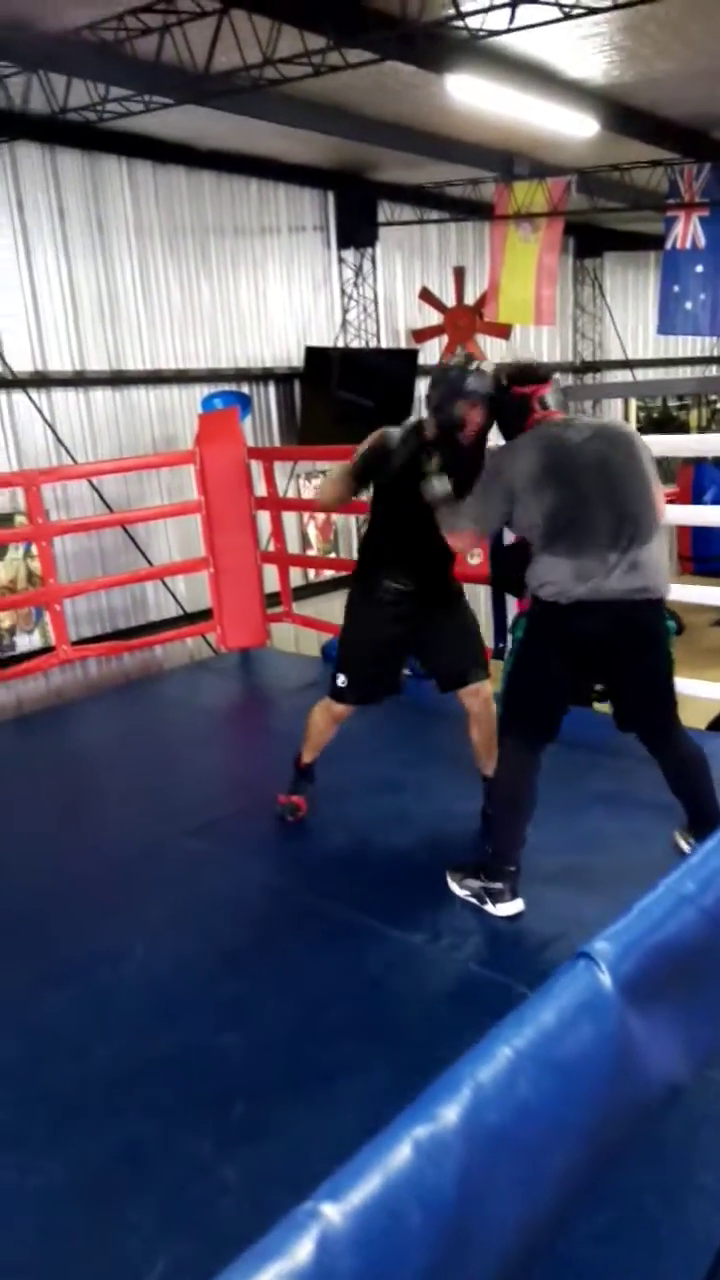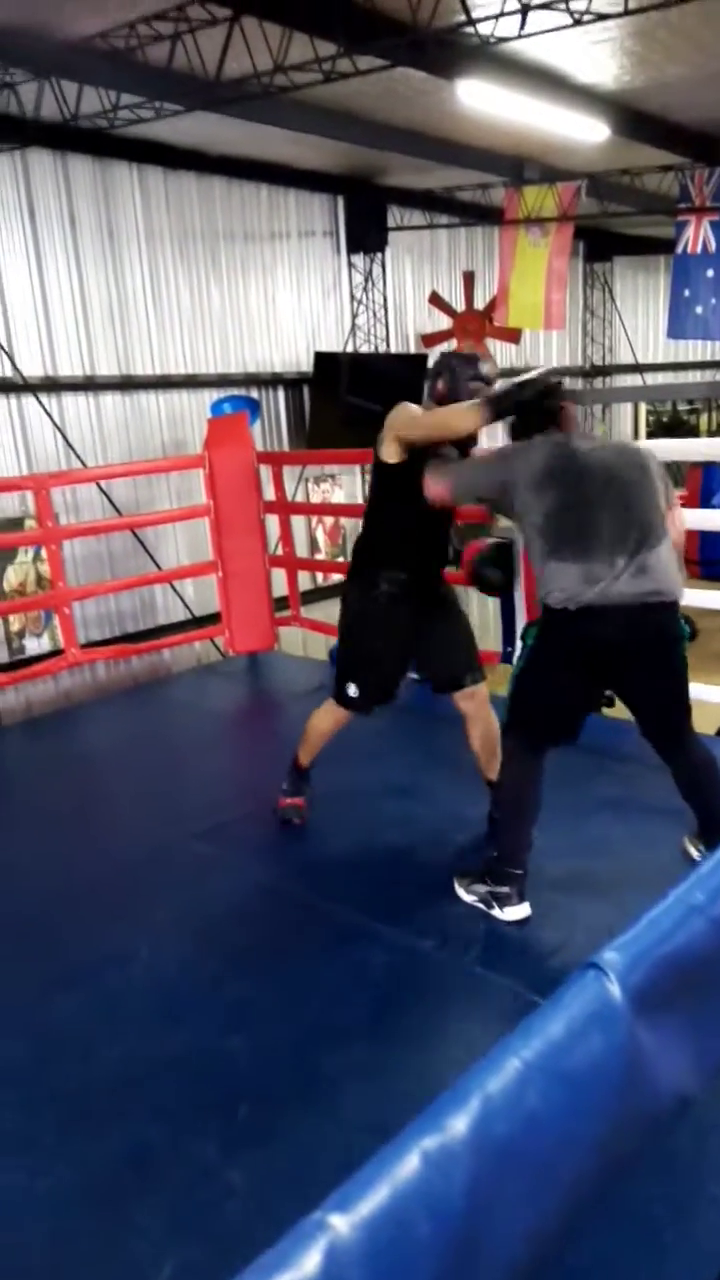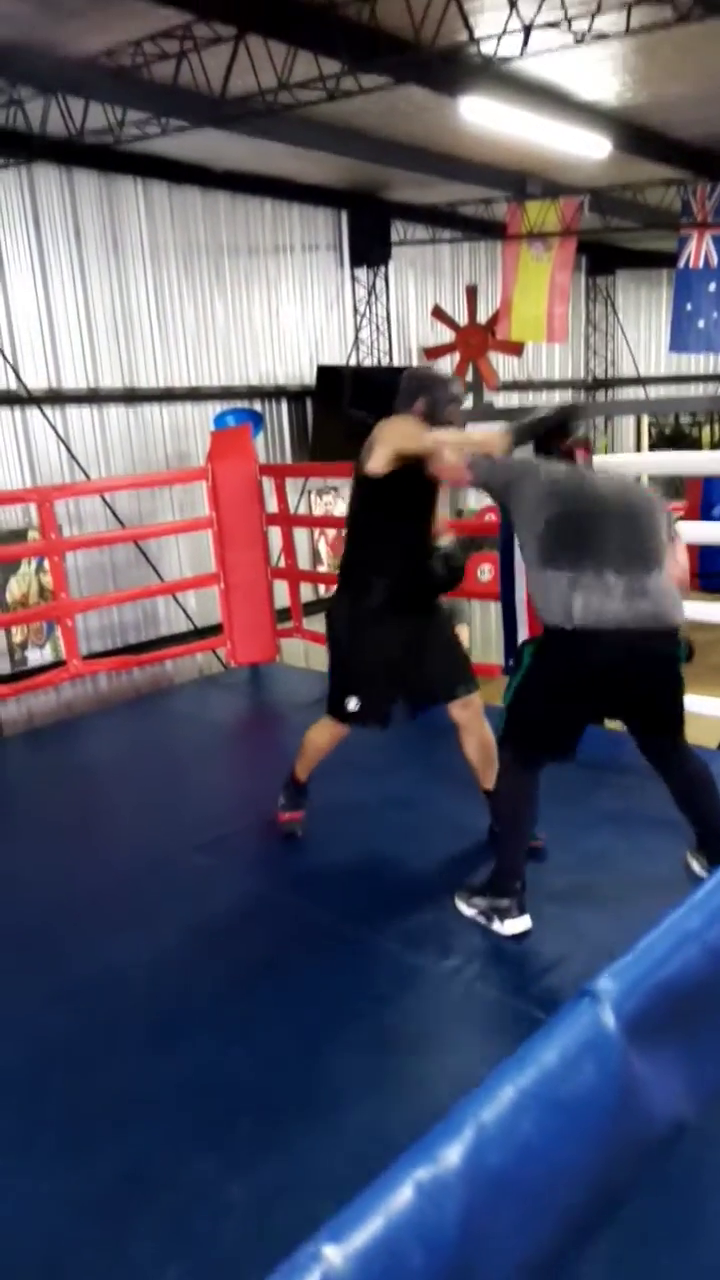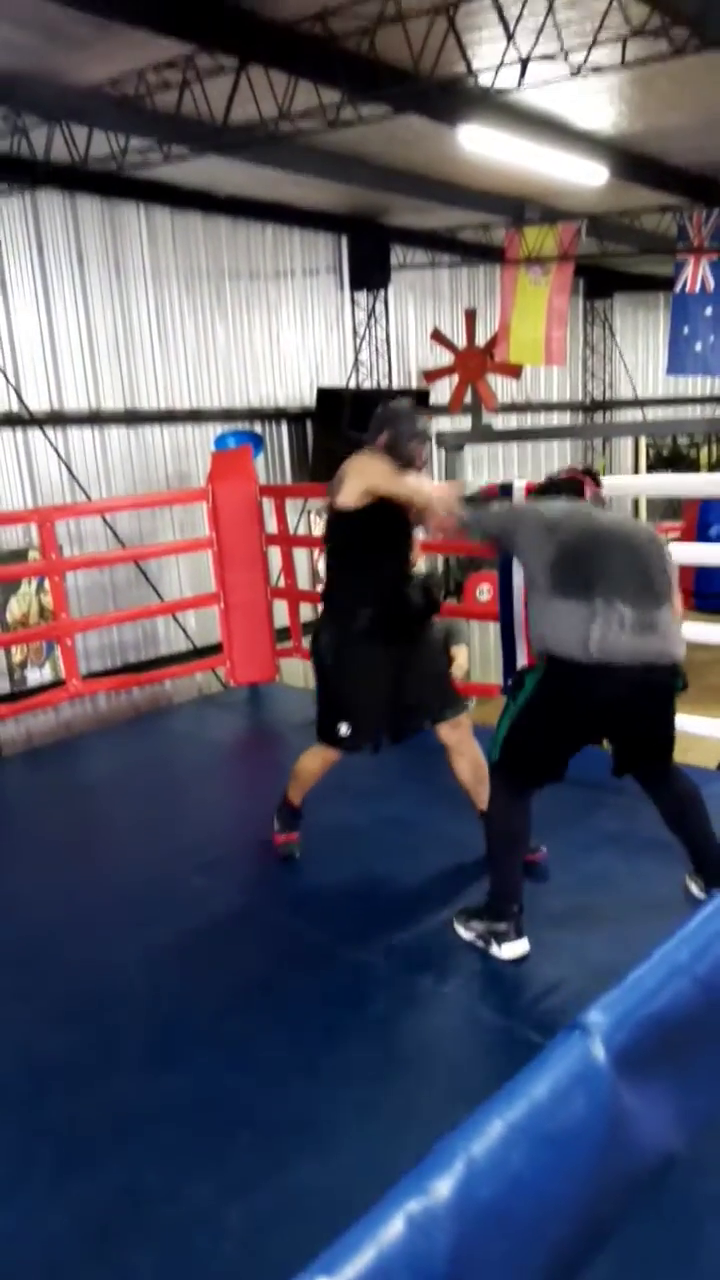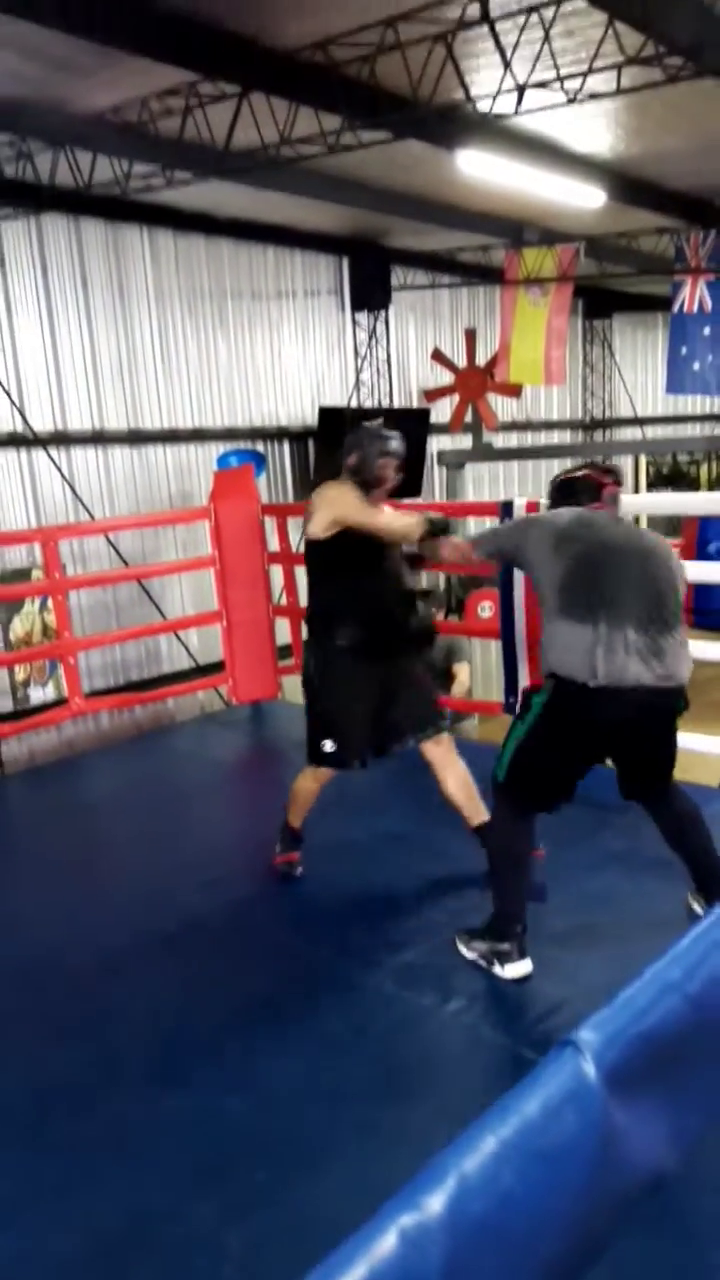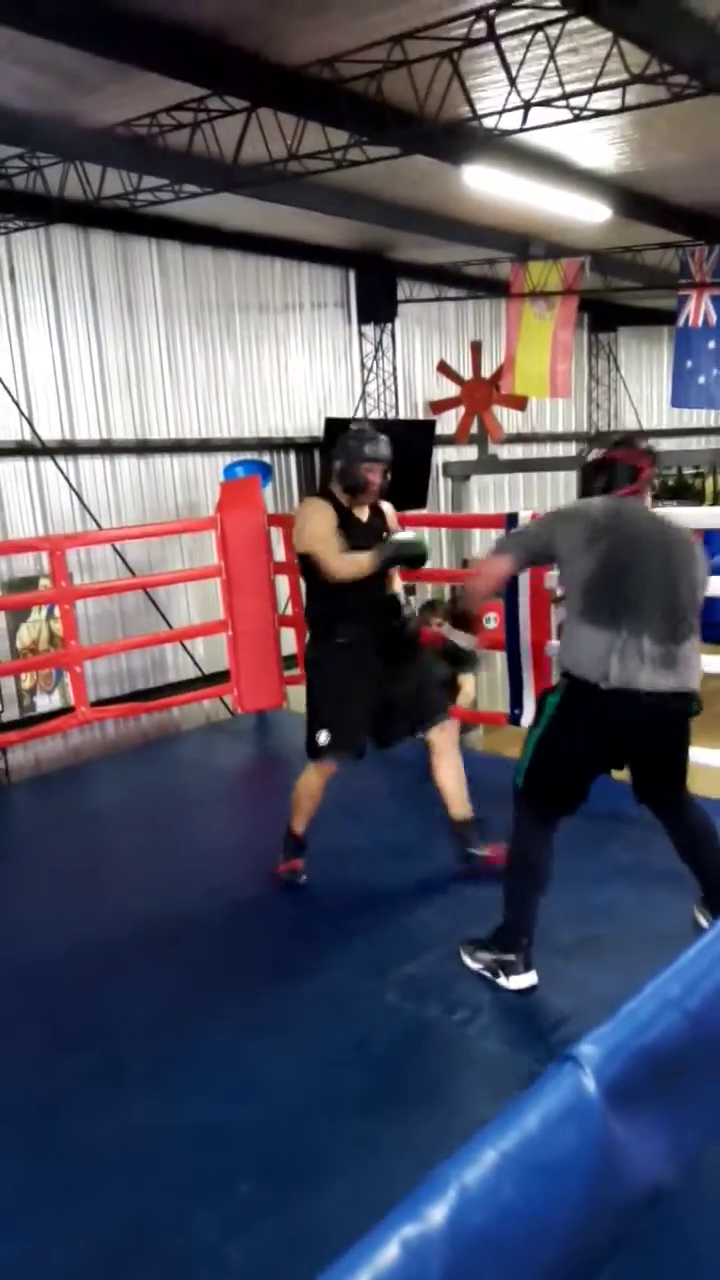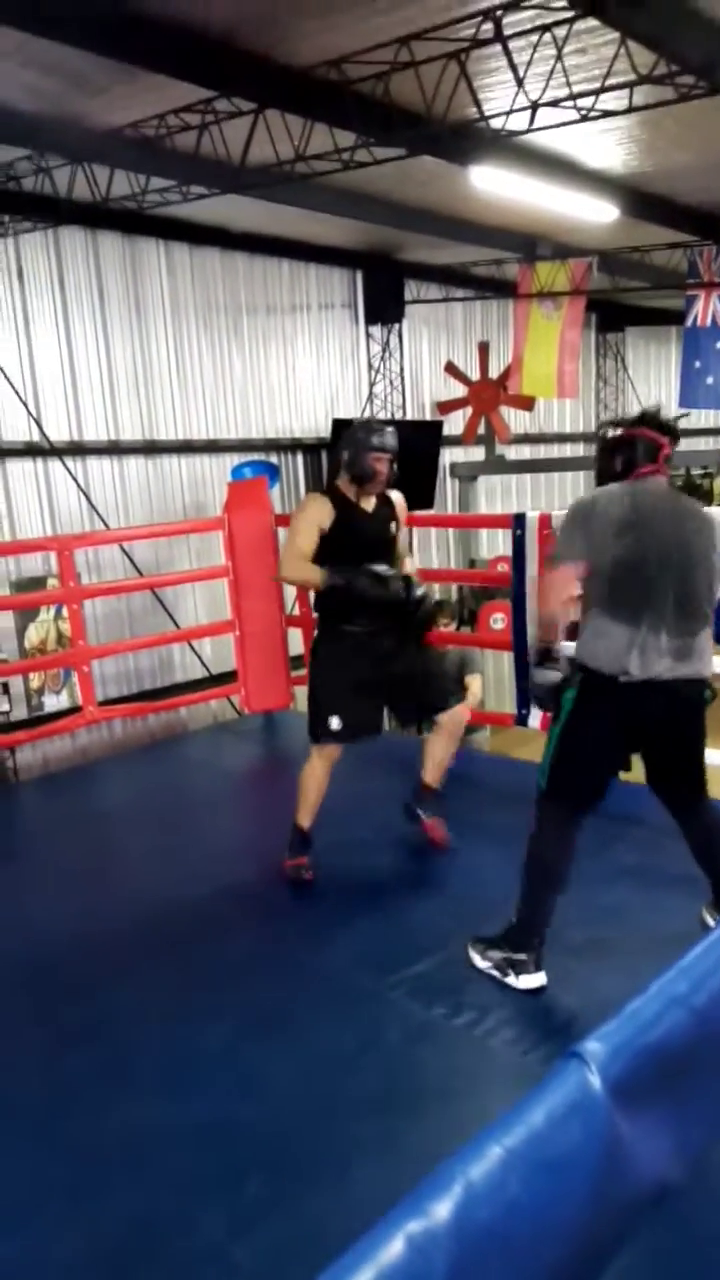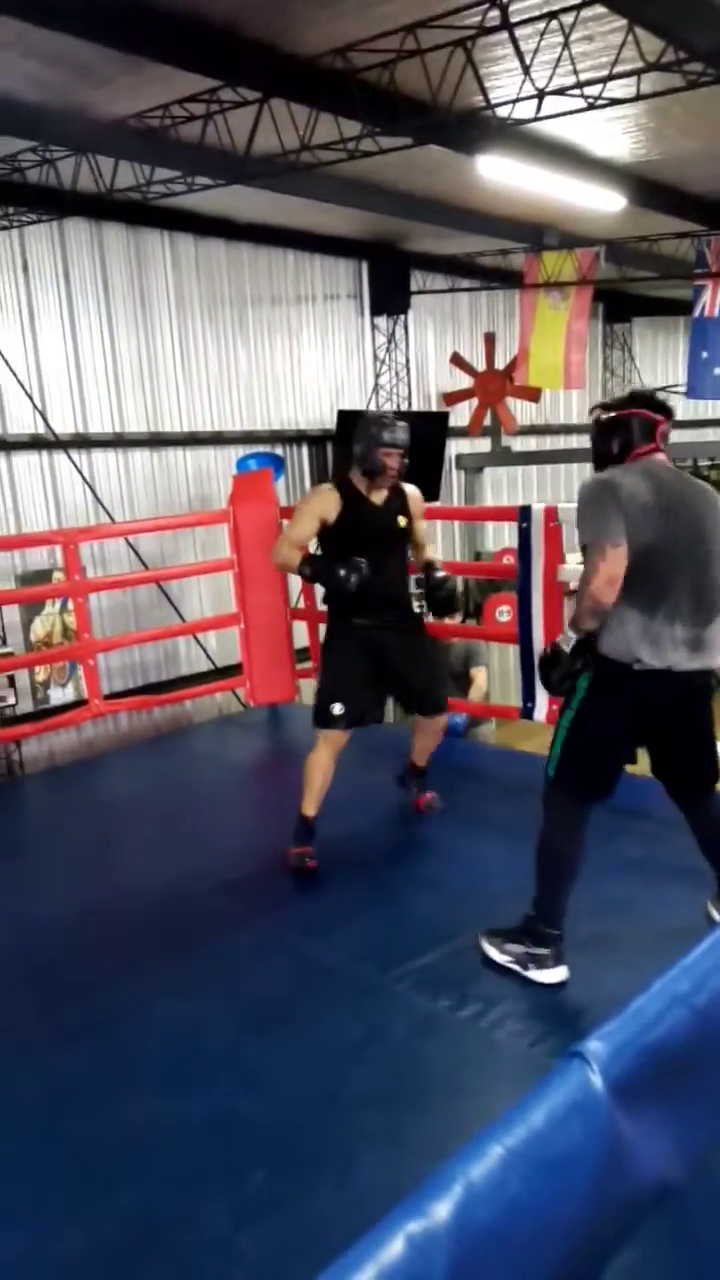
dt=0.1s
person 1, frame 1
left shoulder: (510, 459)
right shoulder: (623, 436)
right elbow: (657, 512)
left hip: (564, 613)
right hip: (642, 607)
left knee: (519, 740)
right knee: (663, 730)
left ankle: (499, 877)
person 1, frame 2
left shoulder: (518, 459)
right shoulder: (636, 456)
left elbow: (436, 489)
right elbow: (673, 536)
left hip: (576, 620)
right hip: (655, 613)
left knee: (524, 743)
left ankle: (505, 883)
person 1, frame 3
left shoulder: (526, 475)
right shoulder: (641, 494)
left hip: (573, 640)
right hip: (654, 637)
left knee: (518, 757)
right knee: (670, 750)
left ankle: (505, 894)
person 1, frame 4
left shoulder: (531, 516)
right shoulder: (644, 534)
right elbow: (674, 609)
left hip: (576, 669)
right hip: (658, 670)
left knee: (510, 781)
right knee: (660, 772)
left ankle: (503, 921)
person 1, frame 5
left shoulder: (542, 527)
right shoulder: (659, 548)
right elbow: (675, 622)
left hip: (583, 690)
right hip: (662, 692)
left knee: (513, 801)
right knee: (660, 792)
left ankle: (506, 940)
person 1, frame 6
left shoulder: (572, 519)
left elbow: (488, 573)
left hip: (594, 691)
right hip: (672, 695)
left knee: (536, 812)
right knee: (673, 802)
left ankle: (511, 950)
person 1, frame 7
left shoulder: (596, 508)
left elbow: (560, 588)
left wrist: (544, 656)
left hip: (611, 683)
left knee: (560, 809)
left ankle: (523, 949)
person 1, frame 8
left shoulder: (609, 486)
left elbow: (607, 572)
left wrist: (574, 641)
left hip: (620, 670)
left knee: (566, 797)
left ankle: (543, 940)
person 2, frame 1
left shoulder: (478, 455)
right shoulder: (397, 444)
right elbow: (329, 499)
right wrist: (364, 466)
left hip: (438, 592)
right hip: (379, 594)
left knee: (479, 696)
right knee: (342, 703)
right ankle: (301, 777)
person 2, frame 2
left shoulder: (461, 445)
right shoulder: (406, 420)
right elbow: (448, 422)
right wrist: (509, 400)
left hip: (429, 591)
right hip: (377, 595)
left knee: (473, 698)
right knee: (345, 705)
right ankle: (297, 777)
person 2, frame 3
left shoulder: (427, 459)
right shoulder: (393, 434)
right elbow: (467, 445)
left wrist: (434, 559)
right wrist: (534, 429)
left hip: (416, 603)
right hip: (368, 609)
left knee: (468, 709)
right knee: (342, 720)
right ankle: (294, 791)
person 2, frame 4
left shoulder: (396, 494)
right shoulder: (364, 470)
right elbow: (429, 499)
left wrist: (418, 587)
left hip: (401, 629)
right hip: (352, 636)
left knee: (456, 729)
right knee: (334, 746)
right ankle: (287, 816)
person 2, frame 5
left shoulder: (382, 514)
right shoulder: (334, 498)
right elbow: (400, 528)
left wrist: (411, 609)
right wrist: (437, 528)
left hip: (388, 648)
right hip: (339, 654)
left knee: (438, 745)
right knee: (326, 767)
right ankle: (290, 838)
person 2, frame 6
left shoulder: (383, 513)
right shoulder: (317, 512)
right elbow: (340, 567)
left wrist: (399, 610)
right wrist: (392, 552)
left hip: (392, 645)
right hip: (340, 652)
left knee: (443, 733)
right knee: (326, 761)
left ankle: (467, 838)
right ankle: (293, 846)
person 2, frame 7
left shoulder: (394, 502)
right shoulder: (319, 506)
right elbow: (291, 567)
left wrist: (411, 589)
right wrist: (342, 580)
left hip: (396, 633)
right hip: (344, 641)
left knee: (452, 714)
right knee: (327, 749)
left ankle: (424, 800)
right ankle: (298, 843)
person 2, frame 8
left shoulder: (409, 497)
right shoulder: (328, 499)
left elbow: (423, 547)
right elbow: (284, 553)
left wrist: (437, 576)
right wrist: (324, 572)
left hip: (402, 625)
right hip: (350, 632)
left knee: (434, 713)
right knee: (332, 736)
left ankle: (414, 778)
right ankle: (303, 832)
